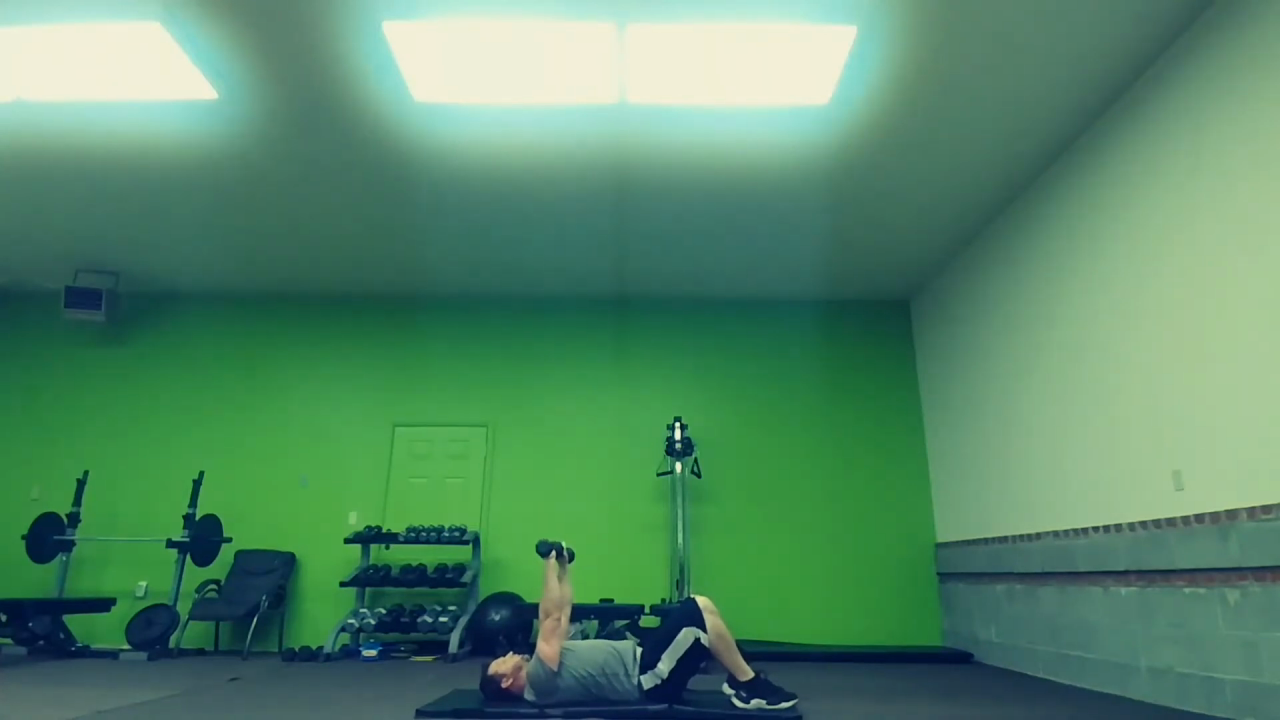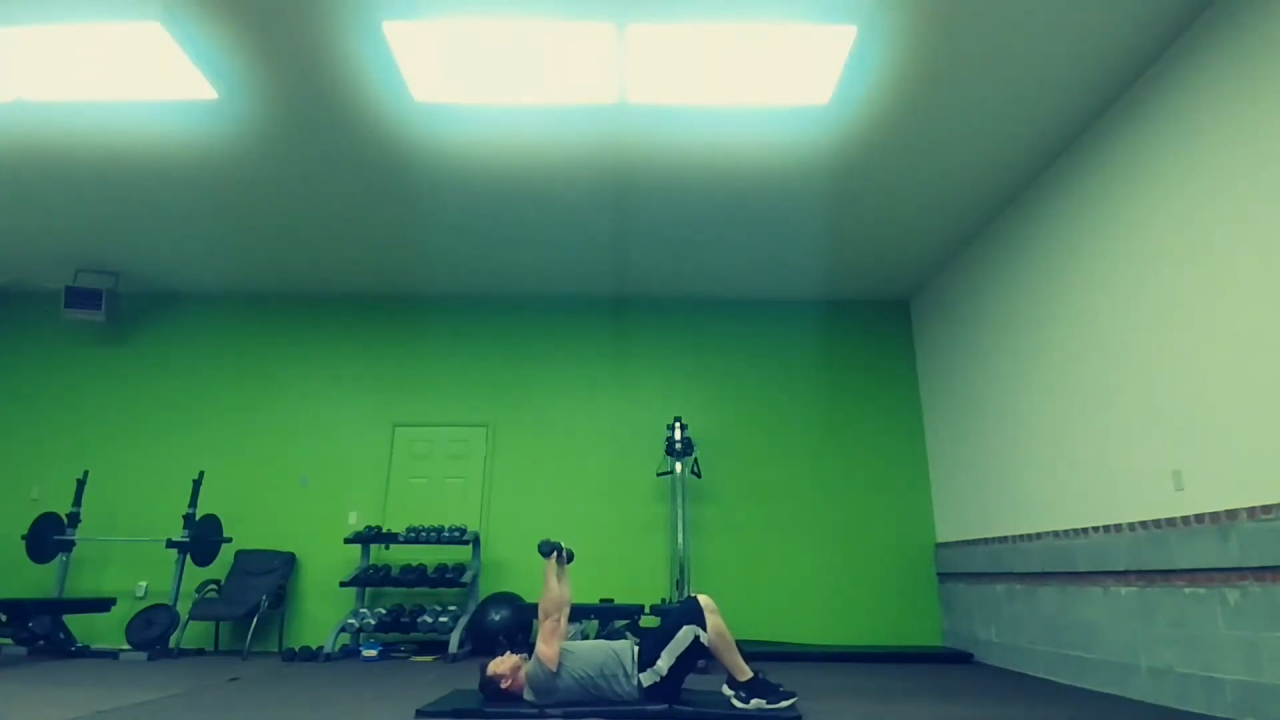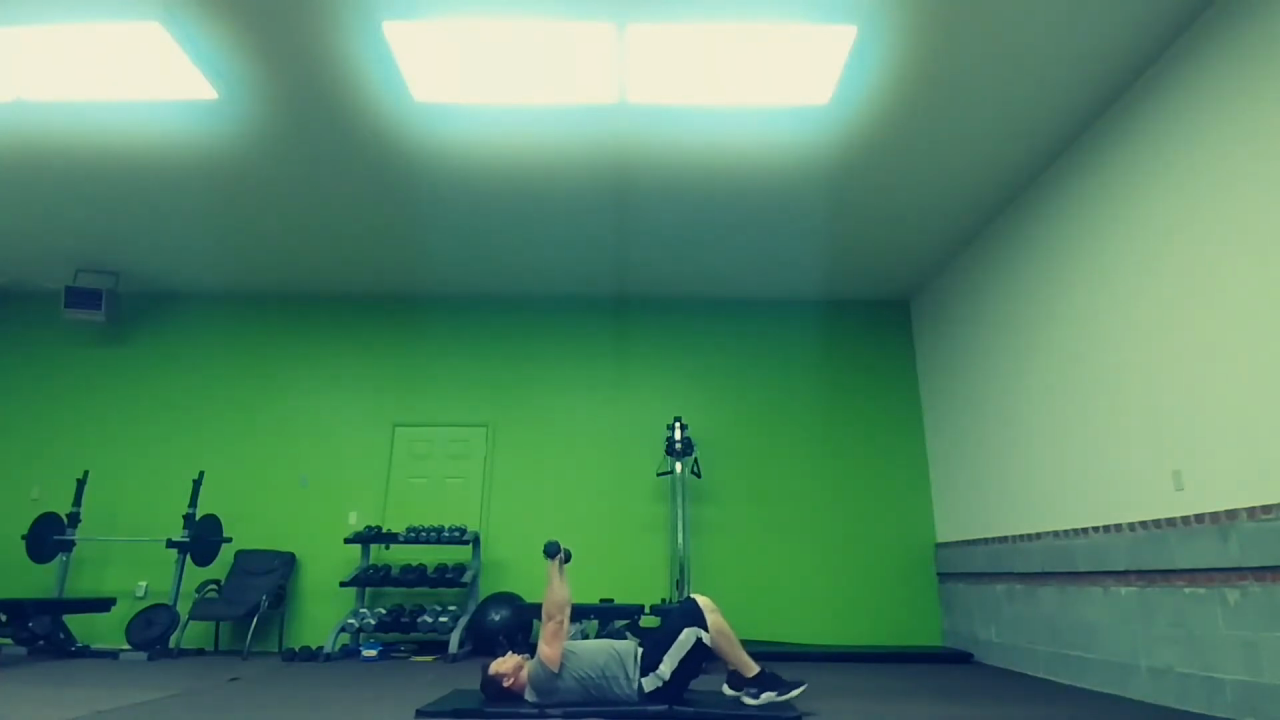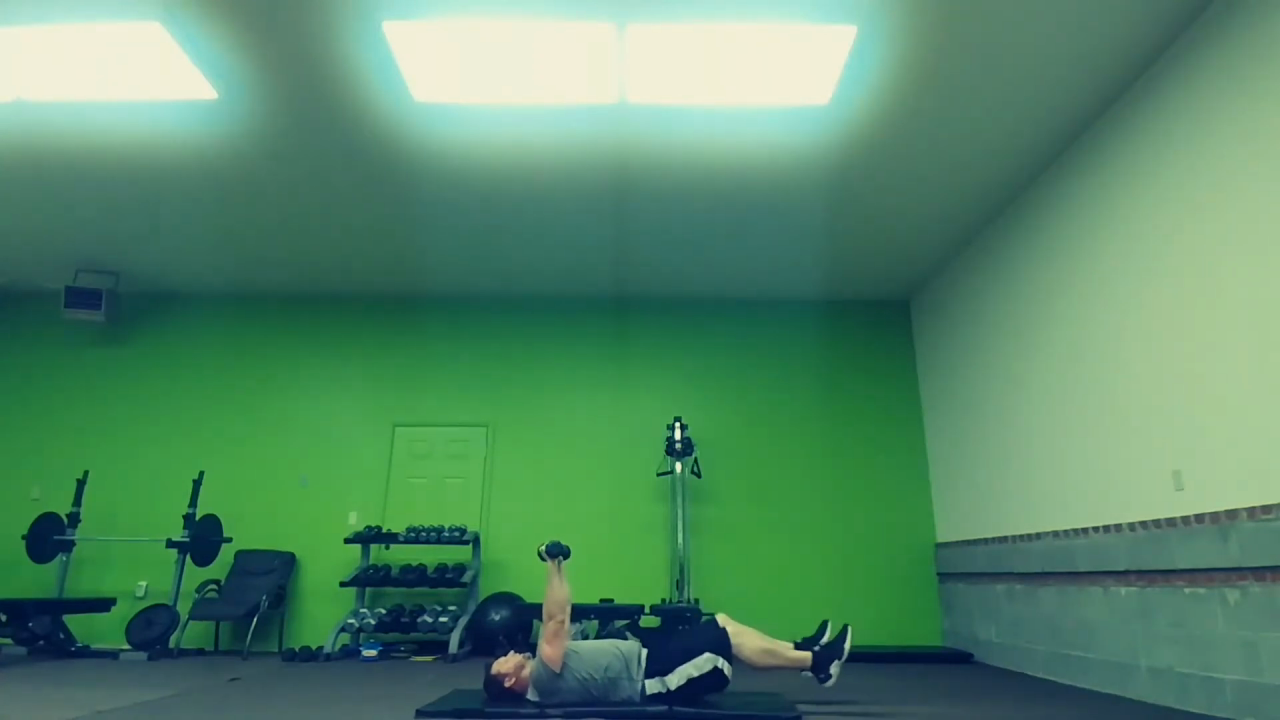
dt=0.4s
person 1, frame 1
left shoulder: (544, 668)
right shoulder: (540, 680)
left elbow: (563, 614)
right elbow: (551, 618)
left wrist: (563, 567)
right wrist: (549, 565)
left hip: (642, 664)
right hip: (647, 679)
left knee: (699, 606)
right knee: (699, 611)
left ankle: (741, 681)
right ankle: (750, 687)
person 1, frame 2
left shoulder: (541, 673)
right shoulder: (539, 680)
left elbow: (561, 615)
right elbow: (550, 619)
left wrist: (562, 567)
right wrist: (550, 565)
left hip: (641, 665)
right hip: (646, 679)
left knee: (700, 607)
right knee: (700, 610)
left ankle: (740, 681)
right ankle: (748, 687)
person 1, frame 3
left shoulder: (541, 673)
right shoulder: (541, 680)
left elbow: (561, 618)
right elbow: (554, 620)
left wrist: (562, 568)
right wrist: (554, 566)
left hip: (641, 661)
right hip: (646, 680)
left knee: (698, 607)
right knee: (699, 611)
left ankle: (740, 678)
right ankle: (756, 680)
person 1, frame 4
left shoulder: (546, 671)
right shoulder: (543, 679)
left elbow: (560, 619)
right elbow: (555, 620)
left wrist: (559, 567)
right wrist: (551, 567)
left hip: (645, 660)
right hip: (649, 680)
left knee: (720, 625)
right knee: (727, 640)
left ankle: (802, 651)
right ankle: (817, 662)
